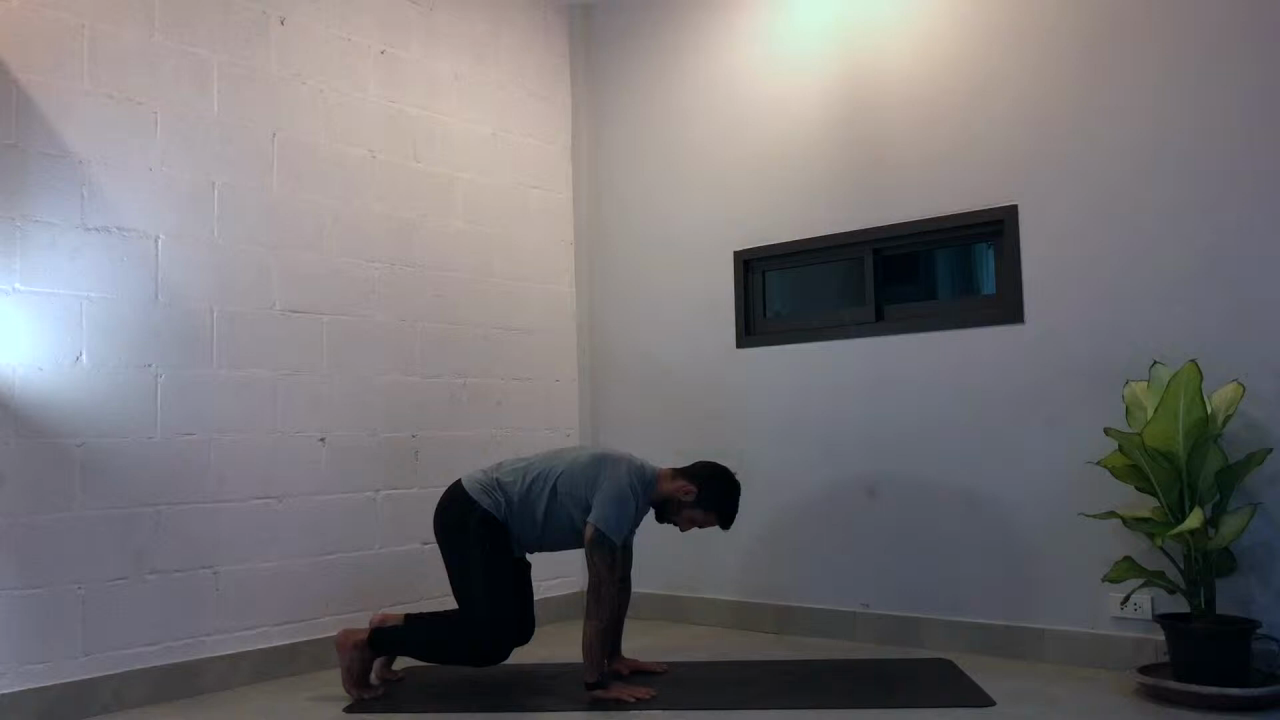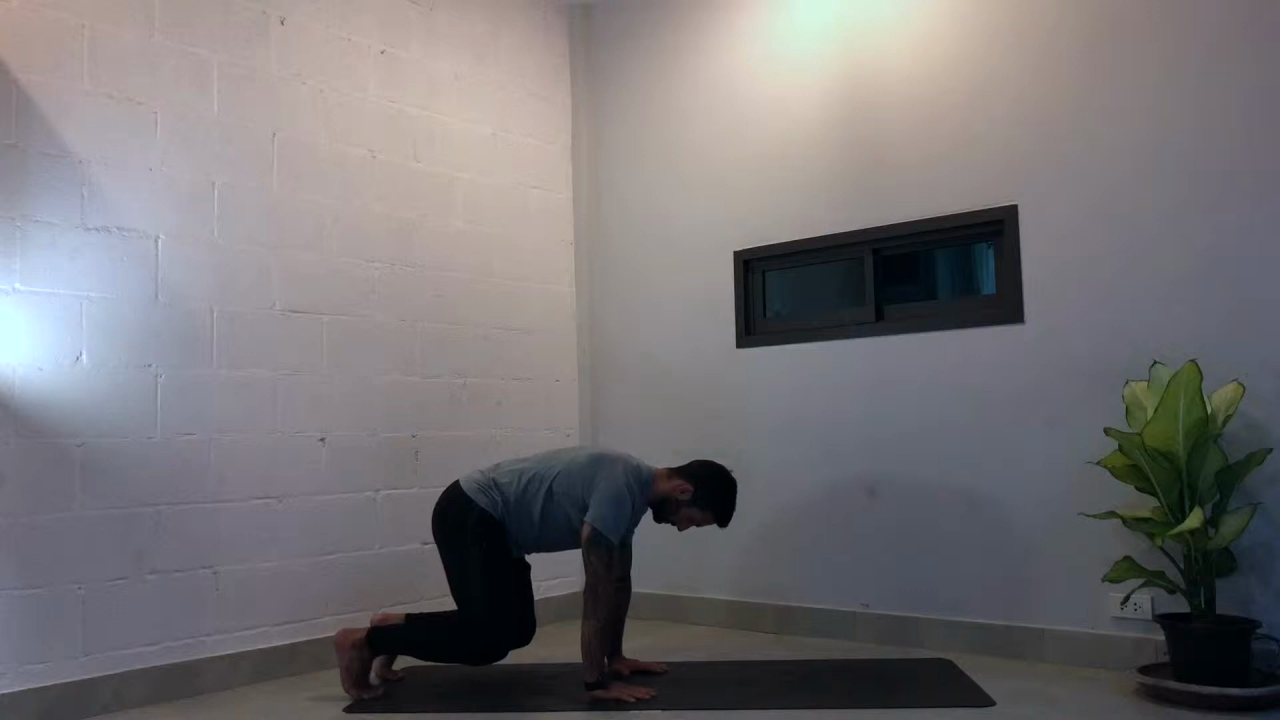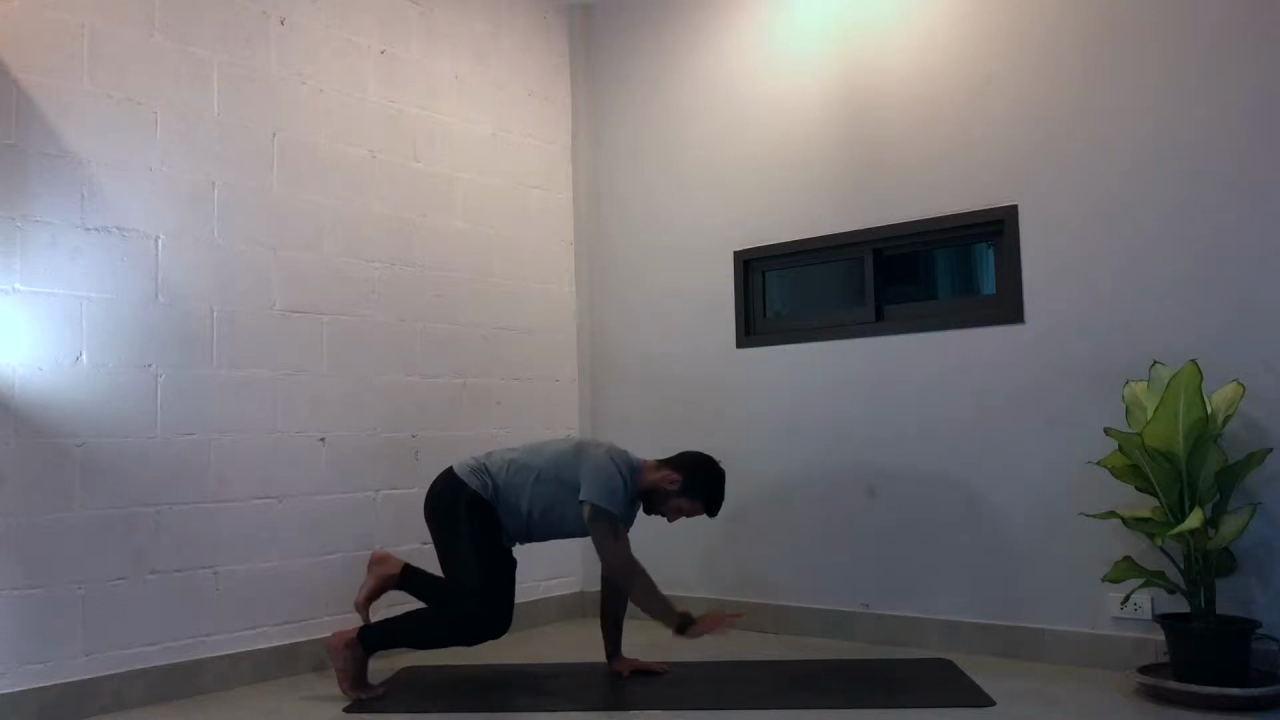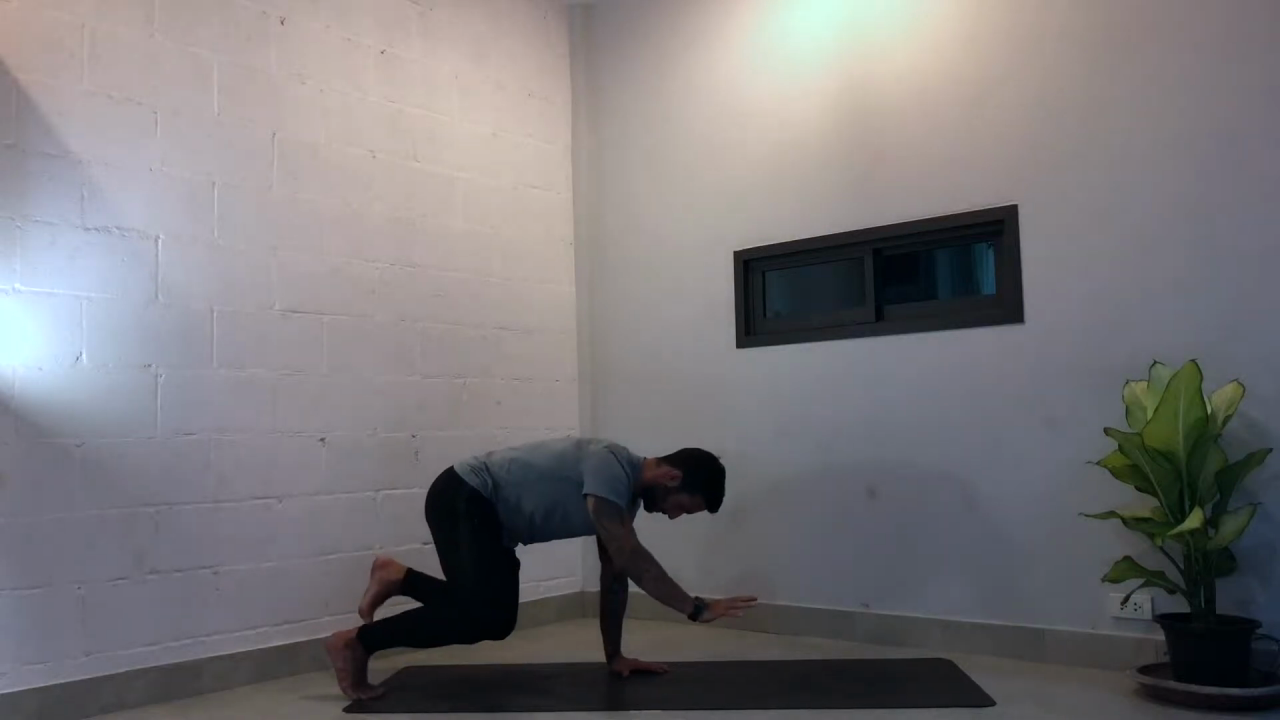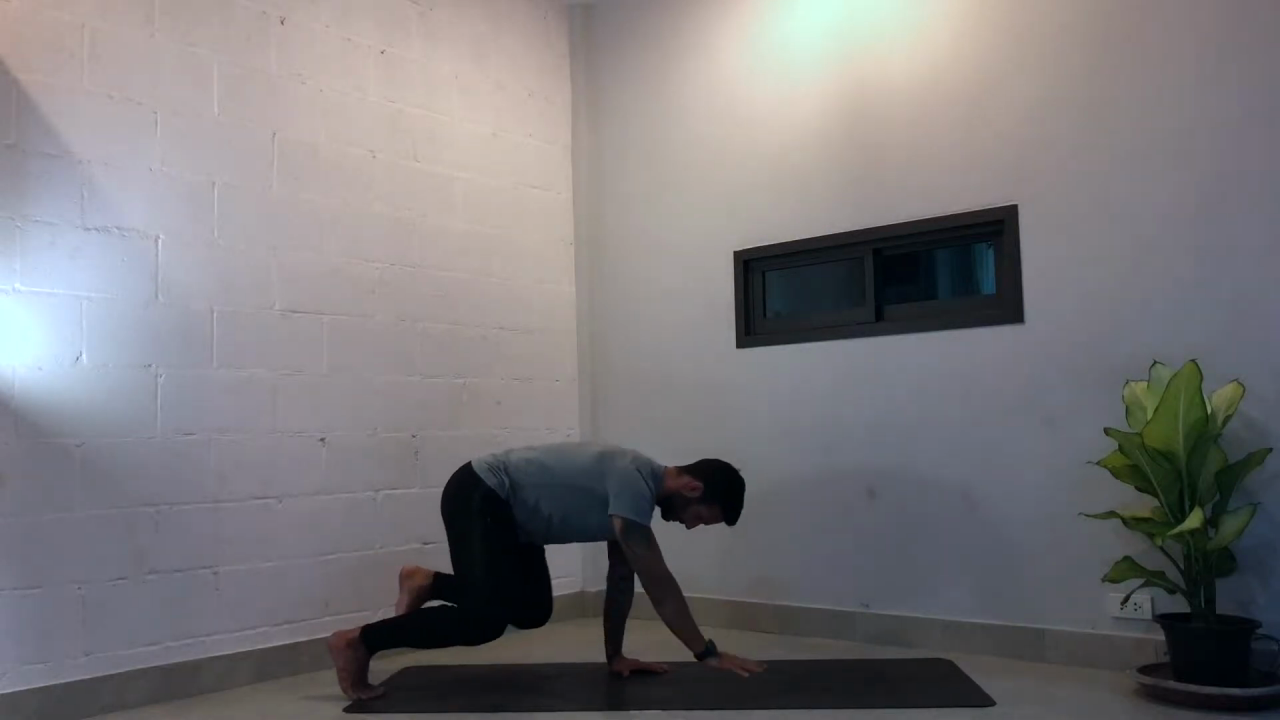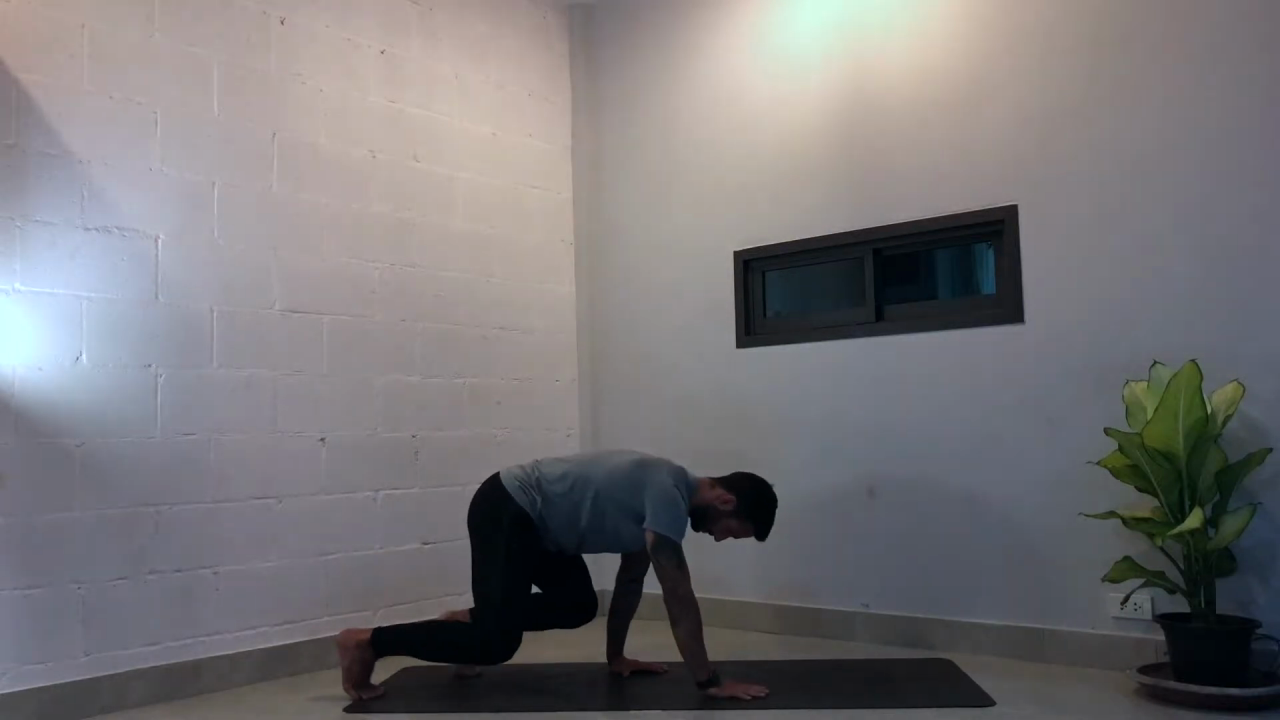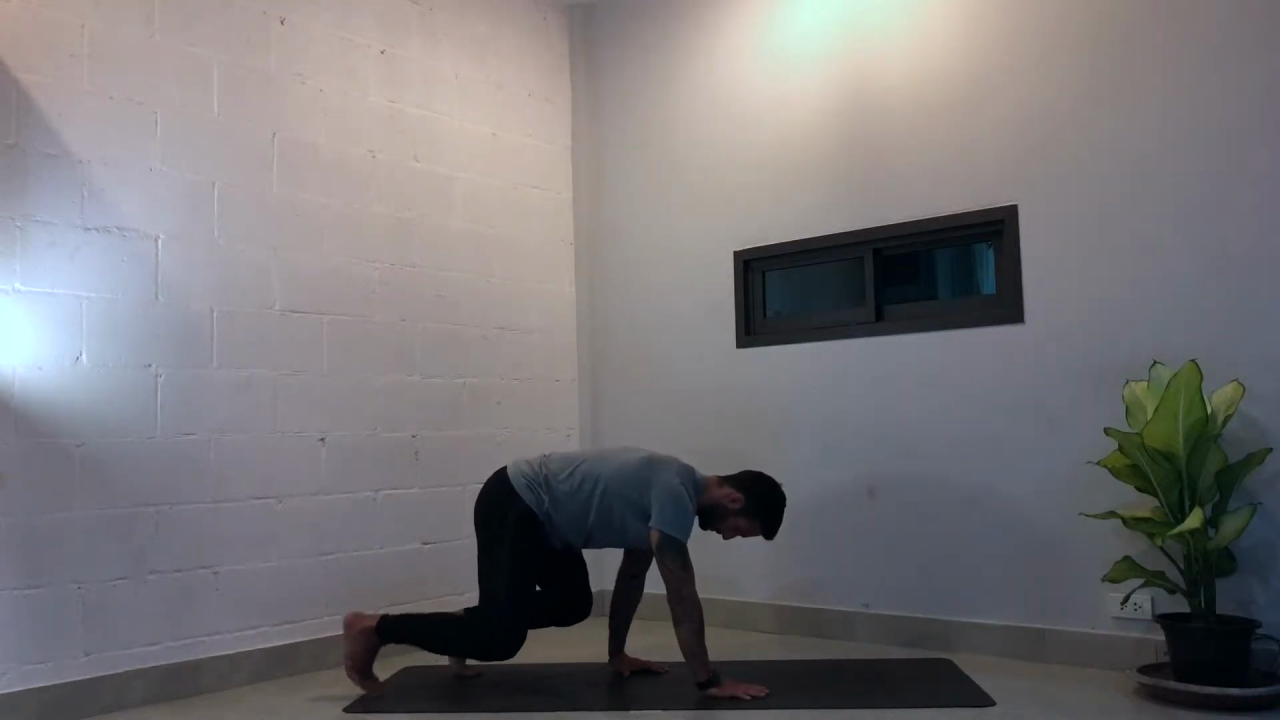
dt=0.5s
person 1, frame 1
left shoulder: (636, 489)
right shoulder: (624, 488)
left elbow: (620, 580)
right elbow: (601, 589)
left wrist: (615, 656)
right wrist: (596, 680)
left hip: (496, 523)
right hip: (471, 514)
left knee: (515, 630)
right knee: (491, 641)
left ankle: (396, 625)
right ankle: (366, 642)
person 1, frame 2
left shoulder: (633, 490)
right shoulder: (620, 488)
left elbow: (620, 580)
right elbow: (599, 590)
left wrist: (615, 656)
right wrist: (596, 680)
left hip: (493, 524)
right hip: (469, 515)
left knee: (517, 632)
right knee: (490, 640)
left ankle: (397, 627)
right ankle: (364, 643)
person 1, frame 3
left shoulder: (627, 492)
right shoulder: (609, 471)
left elbow: (614, 577)
right elbow: (620, 568)
left wrist: (615, 656)
right wrist: (683, 623)
left hip: (490, 516)
right hip: (462, 499)
left knee: (492, 619)
right knee: (480, 619)
left ankle: (394, 572)
right ankle: (355, 643)
person 1, frame 4
left shoulder: (624, 489)
right shoulder: (610, 466)
left elbow: (614, 575)
right elbow: (630, 558)
left wrist: (614, 656)
right wrist: (696, 608)
left hip: (490, 515)
right hip: (463, 498)
left knee: (496, 621)
right knee: (483, 616)
left ankle: (397, 577)
right ankle: (355, 643)
person 1, frame 5
left shoulder: (640, 487)
right shoulder: (632, 482)
left elbow: (621, 576)
right elbow: (656, 582)
left wrist: (614, 655)
right wrist: (708, 652)
left hip: (506, 508)
right hip: (478, 495)
left knee: (532, 610)
right knee: (485, 620)
left ankle: (427, 584)
right ankle: (357, 643)
person 1, frame 6
left shoulder: (666, 493)
right shoulder: (669, 495)
left elbow: (631, 578)
right elbow: (679, 598)
left wrist: (615, 655)
right wrist: (709, 681)
left hip: (531, 517)
right hip: (506, 510)
left knee: (579, 605)
right knee: (496, 644)
left ankle: (468, 621)
right ankle: (367, 643)
person 1, frame 7
left shoulder: (670, 489)
right shoulder: (676, 494)
left elbow: (633, 572)
right elbow: (683, 596)
left wrist: (616, 652)
right wrist: (709, 680)
left hip: (536, 512)
right hip: (513, 505)
left knee: (574, 605)
right knee: (499, 639)
left ankle: (462, 624)
right ankle: (374, 629)
